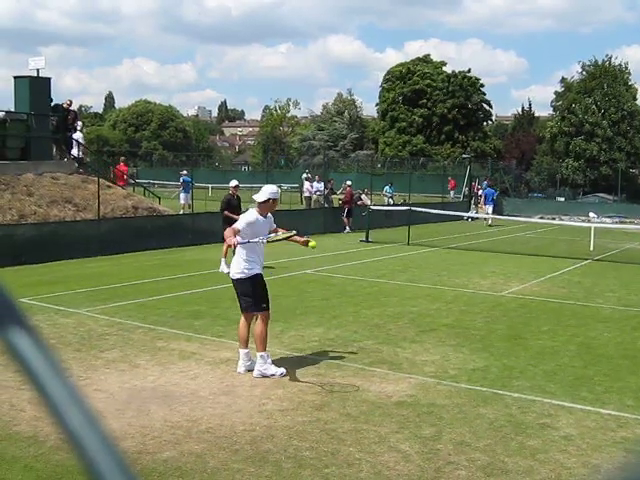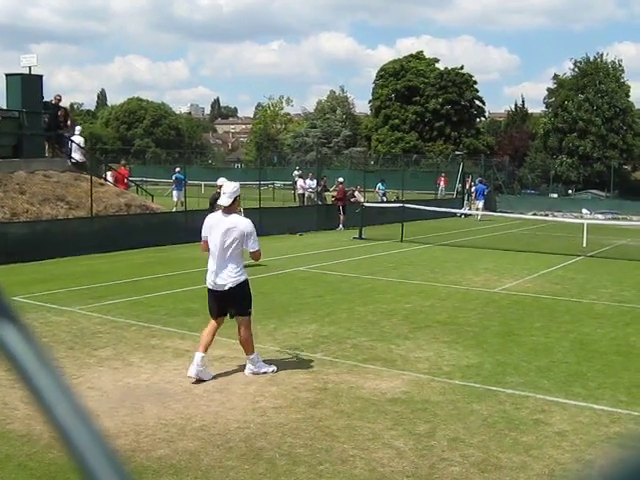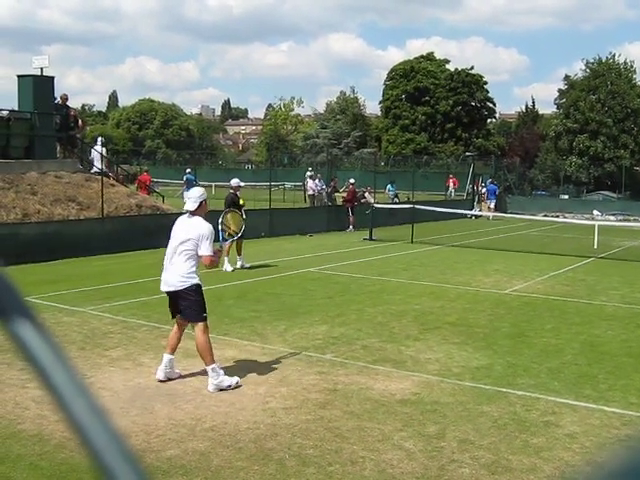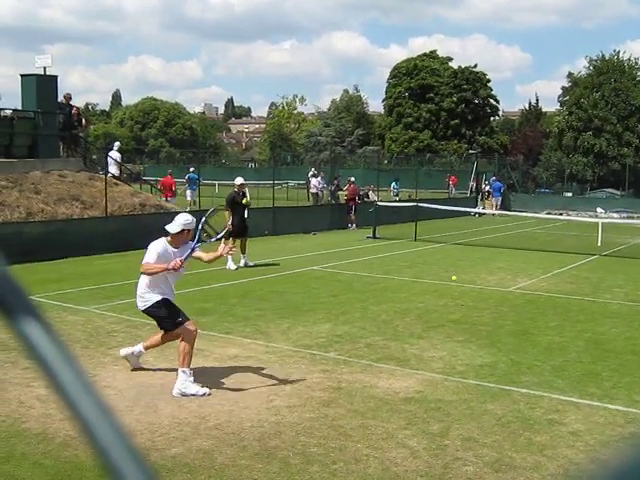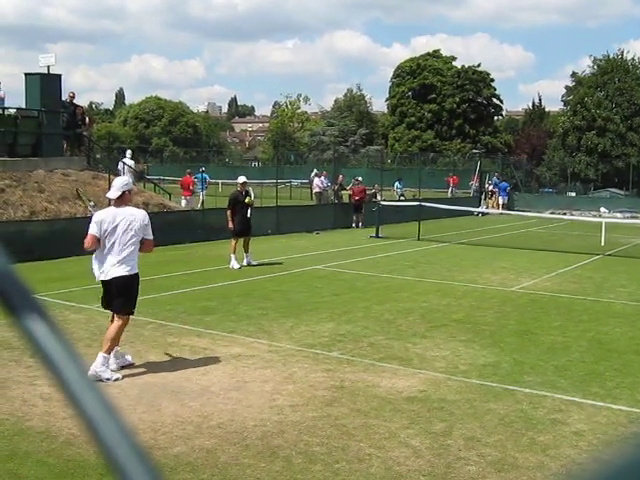
dt=1s
person 1, frame 1
left shoulder: (267, 217)
right shoulder: (250, 217)
left elbow: (276, 230)
right elbow: (229, 231)
left wrist: (297, 239)
right wrist: (230, 238)
left hip: (243, 273)
right hip: (248, 273)
left knee: (247, 315)
right knee: (262, 316)
left ankle: (244, 361)
right ankle: (262, 365)
person 1, frame 2
left shoulder: (210, 219)
right shoulder: (245, 224)
left elbow: (205, 247)
right elbow: (256, 256)
left hip: (213, 280)
right hip: (235, 280)
left knee: (215, 321)
right knee: (243, 322)
left ankle: (197, 365)
right ankle: (253, 363)
person 1, frame 3
left shoulder: (180, 221)
right shoulder: (204, 227)
right elbow: (207, 262)
left wrist: (211, 252)
right wrist: (217, 256)
left hip: (169, 281)
right hip: (186, 283)
left knee: (180, 323)
right knee: (200, 327)
left ankle: (166, 368)
right ankle: (216, 377)
person 1, frame 4
left shoulder: (186, 245)
right shoulder: (157, 247)
left elbow: (205, 257)
right elbow: (144, 269)
left wrist: (219, 253)
right wrist: (167, 266)
left hip: (162, 297)
right hip: (152, 299)
left knee: (174, 332)
right knee: (189, 330)
left ankle: (134, 351)
right ankle: (184, 383)
person 1, frame 5
left shoulder: (100, 216)
right shoulder: (141, 215)
left elbow: (89, 245)
right elbow: (149, 247)
left wrist: (104, 243)
left hip: (105, 273)
right hip: (126, 273)
left knee: (116, 315)
right knee: (121, 319)
left ankle: (116, 356)
right ankle: (100, 365)
